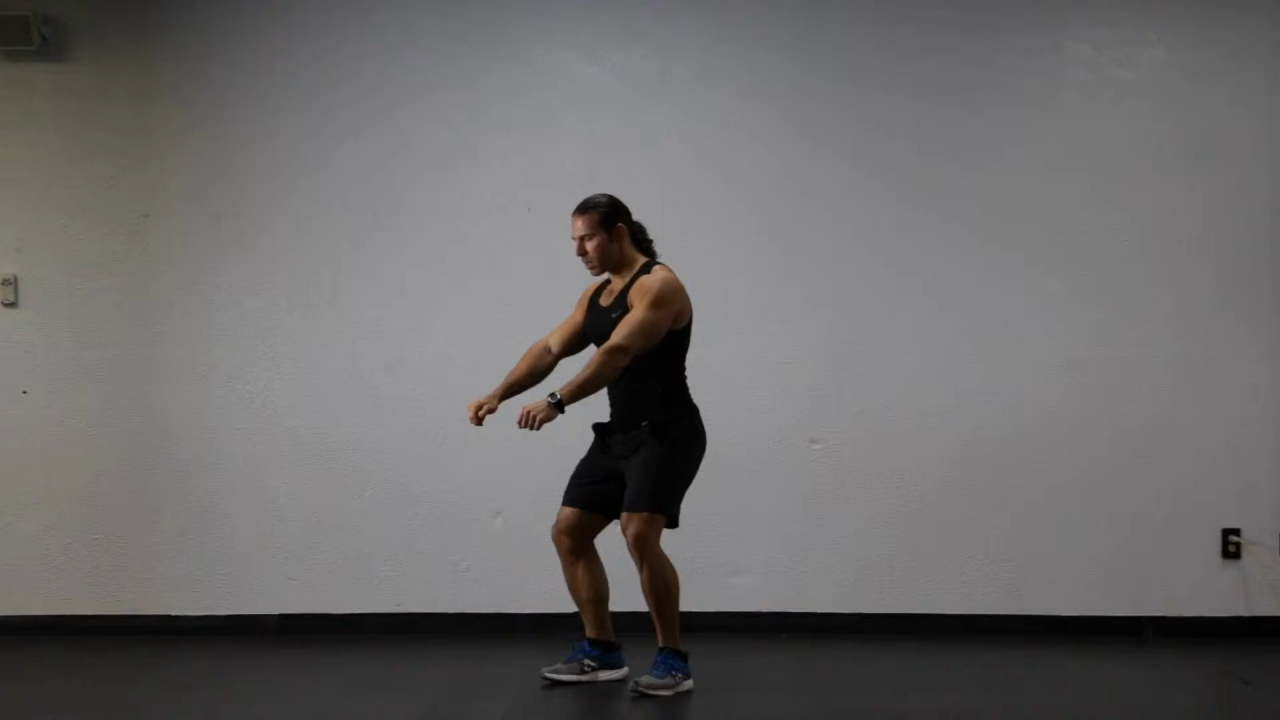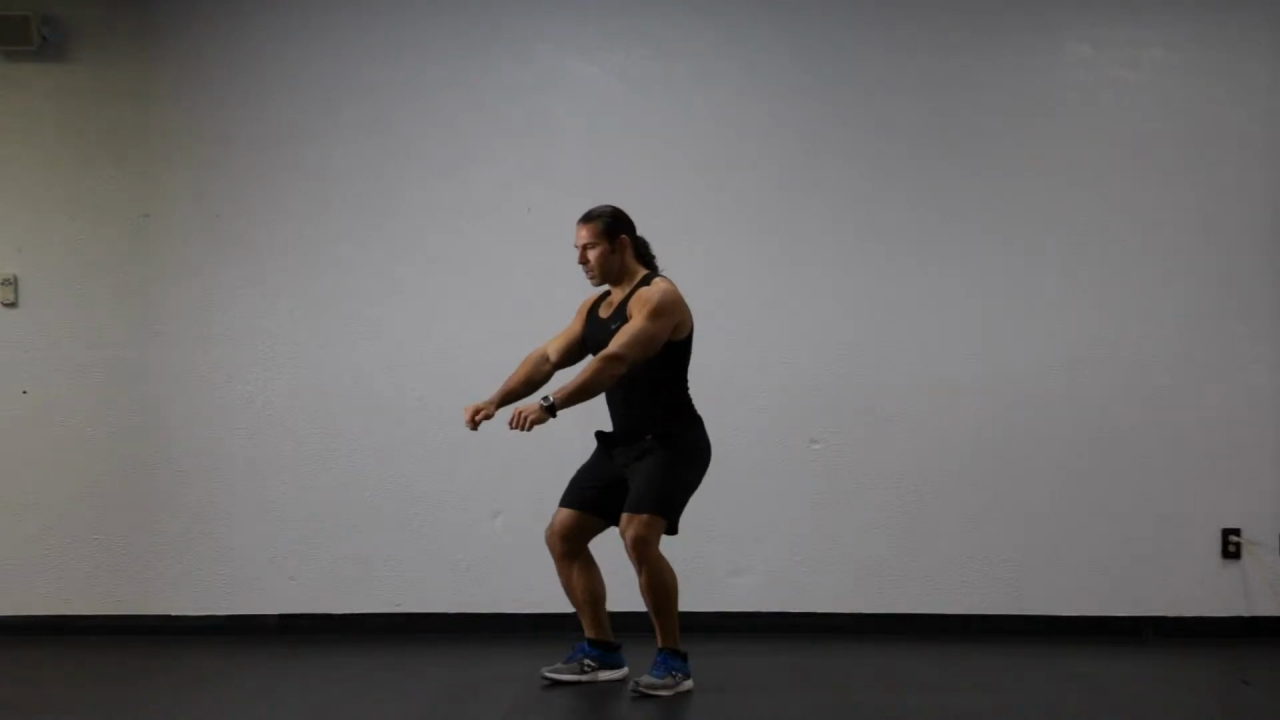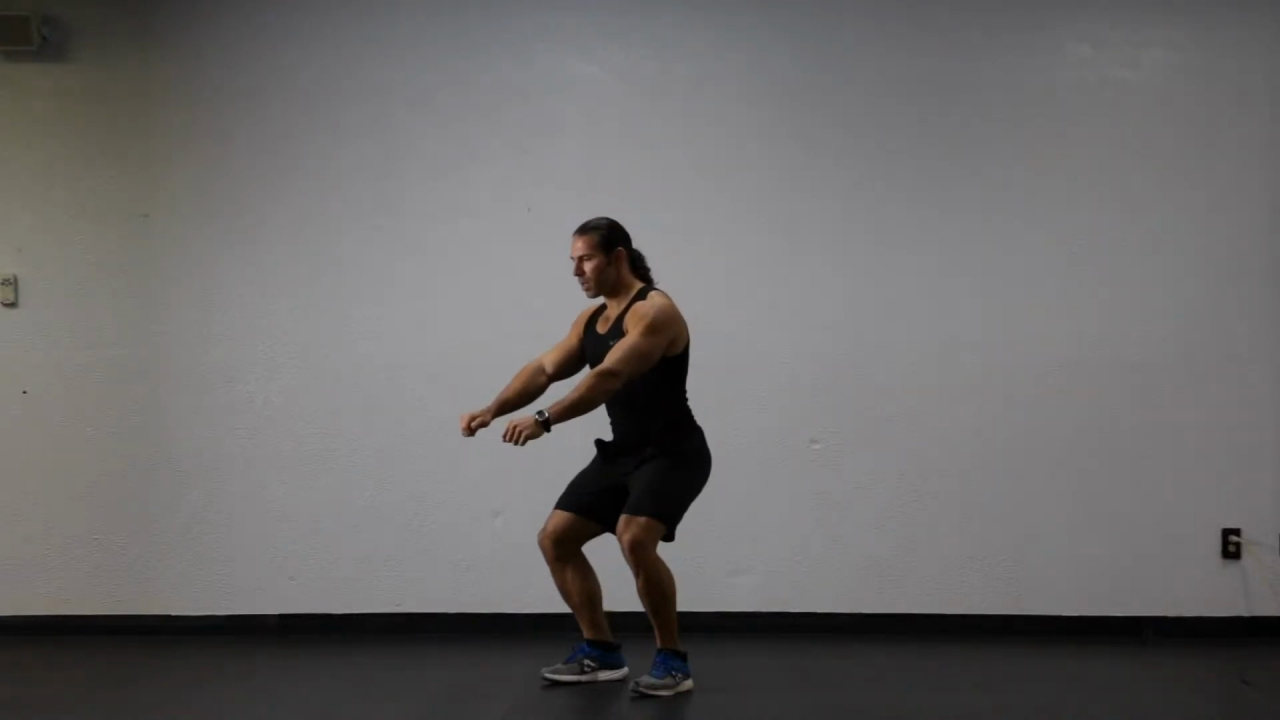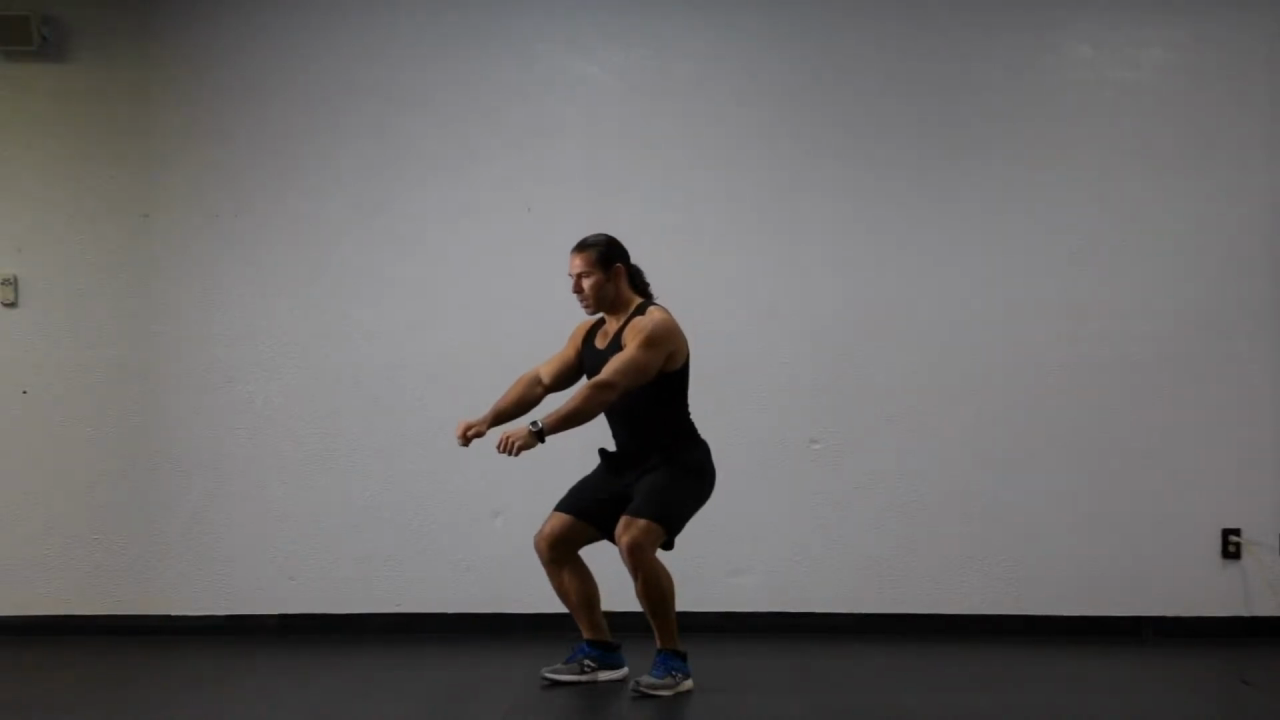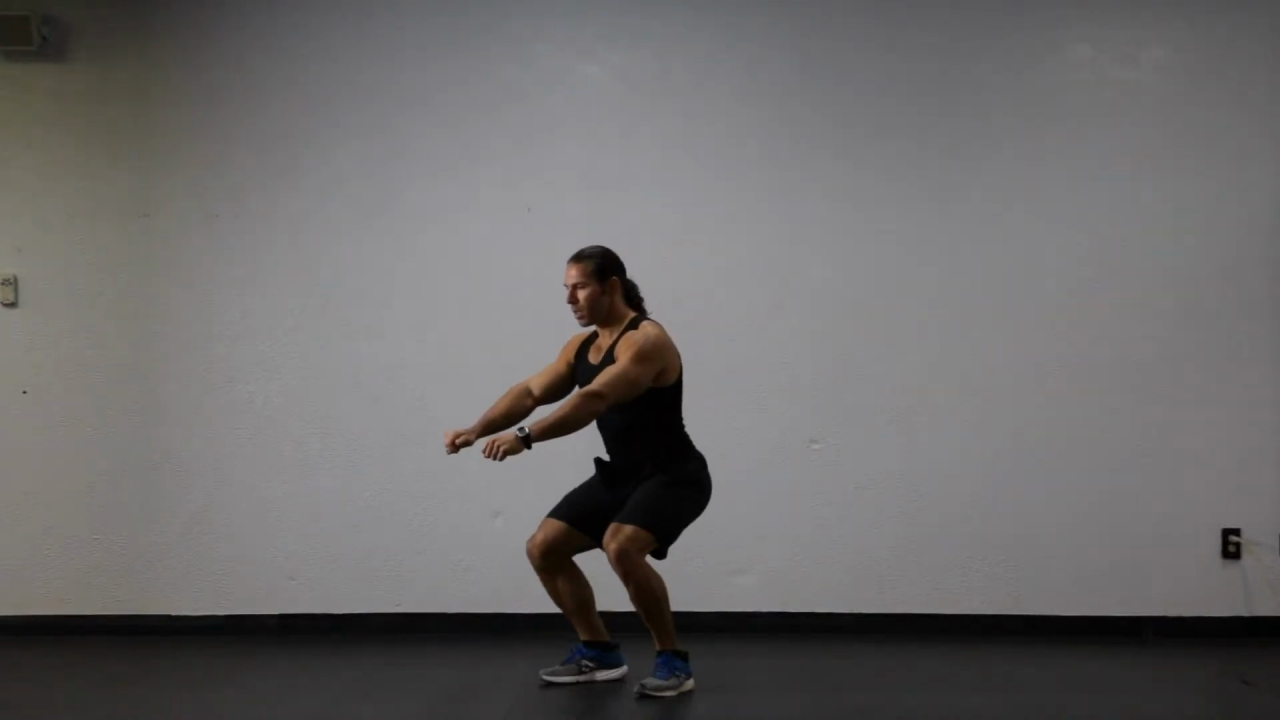
dt=1s
person 1, frame 1
left shoulder: (659, 285)
right shoulder: (595, 294)
left elbow: (617, 353)
right elbow: (549, 349)
left wrist: (556, 402)
right wrist: (498, 394)
left hip: (666, 433)
right hip: (618, 433)
left knee: (640, 535)
right knee: (568, 532)
left ankle: (673, 659)
right ankle: (602, 652)
person 1, frame 2
left shoulder: (658, 297)
right shoulder: (595, 306)
left elbow: (613, 363)
right elbow: (547, 358)
left wrist: (549, 406)
right wrist: (496, 400)
left hip: (671, 443)
right hip: (620, 443)
left knee: (638, 537)
right knee: (562, 536)
left ankle: (672, 660)
right ankle: (601, 652)
person 1, frame 3
left shoulder: (655, 311)
right shoulder: (592, 319)
left elbow: (608, 377)
right elbow: (544, 369)
left wrist: (544, 420)
right wrist: (492, 410)
left hip: (672, 453)
right hip: (622, 452)
left knee: (635, 540)
right knee: (555, 539)
left ankle: (672, 661)
right ankle: (601, 652)
person 1, frame 4
left shoulder: (654, 326)
right shoulder: (589, 332)
left elbow: (604, 389)
right elbow: (539, 380)
left wrist: (537, 431)
right wrist: (488, 419)
left hip: (677, 464)
right hip: (624, 463)
left knee: (633, 541)
right knee: (551, 541)
left ankle: (672, 661)
right ankle: (600, 652)
person 1, frame 5
left shoulder: (647, 341)
right shoulder: (582, 346)
left elbow: (594, 400)
right elbow: (530, 391)
left wrist: (525, 437)
right wrist: (478, 429)
left hip: (673, 477)
right hip: (619, 475)
left knee: (621, 547)
right knee: (543, 549)
left ankle: (672, 660)
right ankle: (599, 652)
